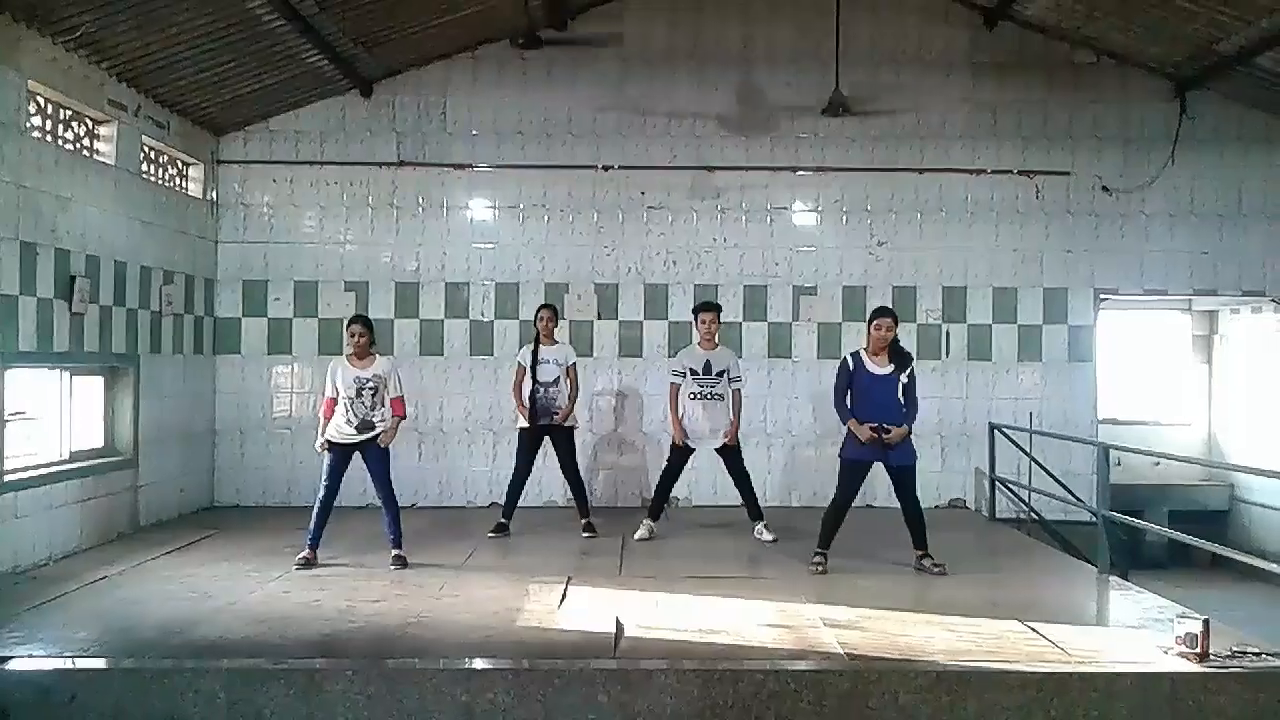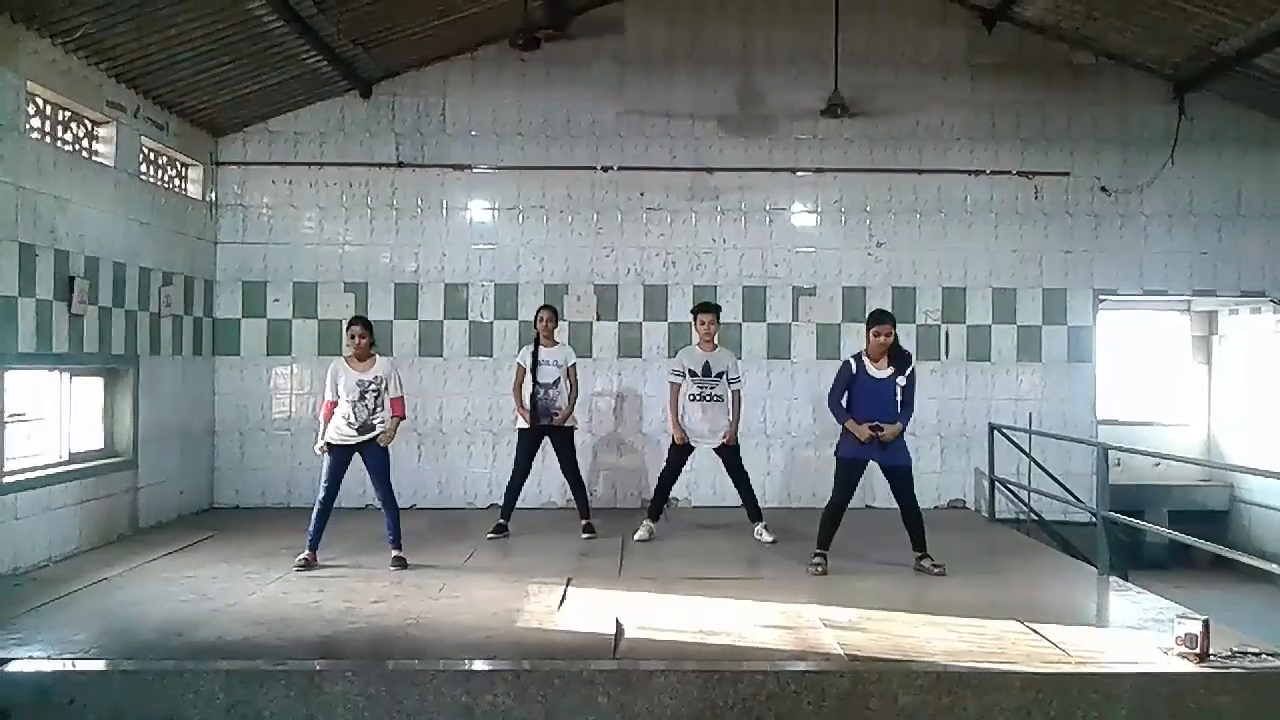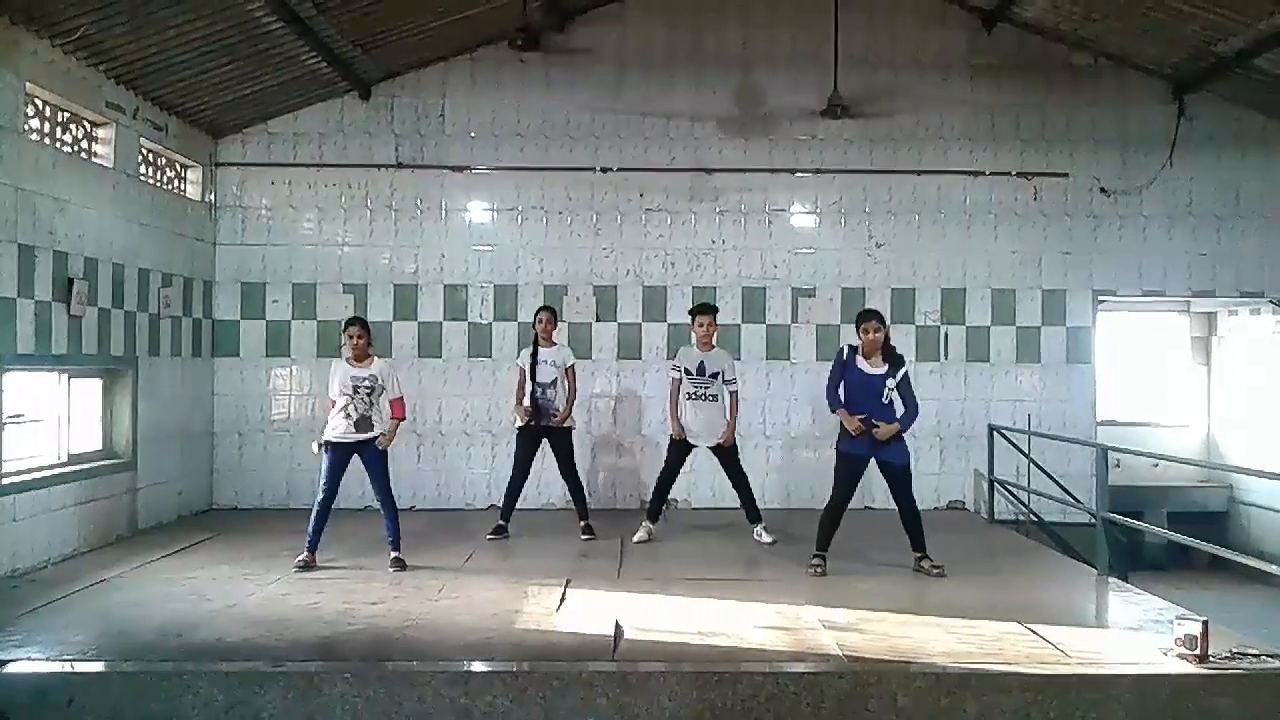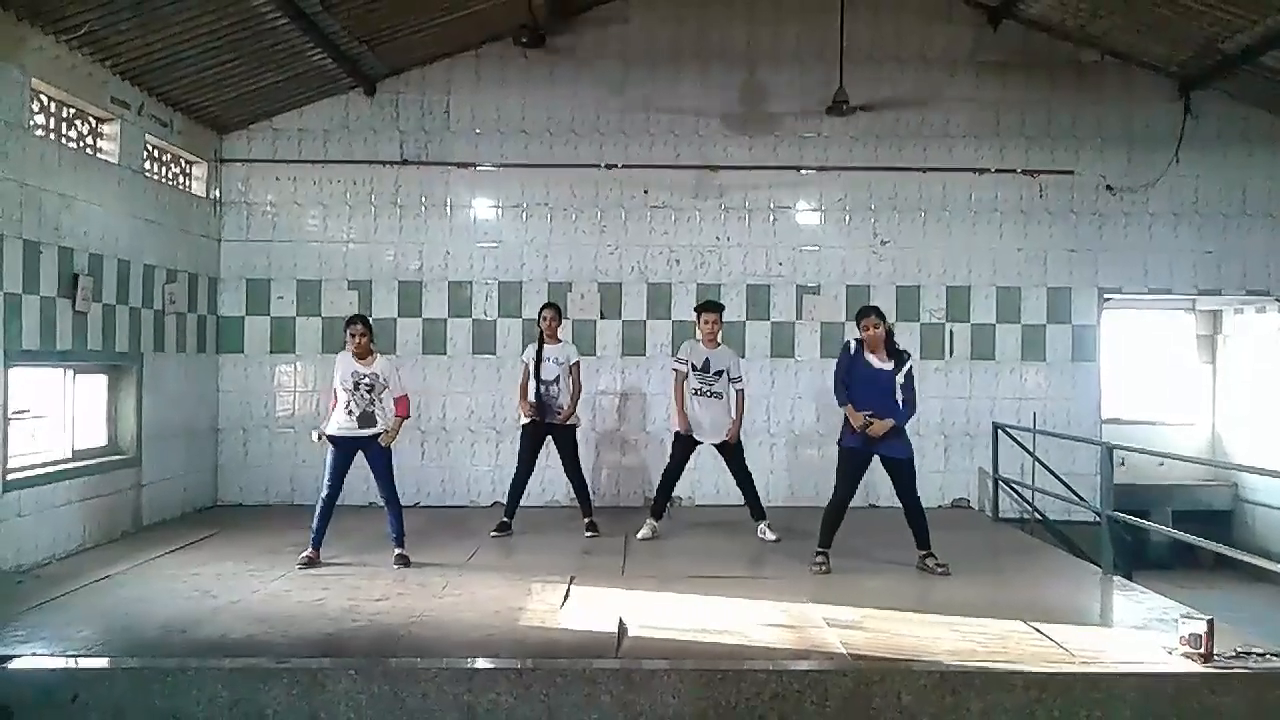
dt=0.5s
person 1, frame 1
left shoulder: (903, 363)
right shoulder: (853, 361)
left elbow: (912, 403)
right elbow: (839, 400)
left wrist: (904, 429)
right wrist: (856, 427)
left hip: (897, 441)
right hip: (860, 441)
left knee: (909, 500)
right knee: (843, 498)
left ankle: (922, 555)
right ankle: (820, 552)
person 1, frame 2
left shoulder: (903, 363)
right shoulder: (854, 364)
left elbow: (908, 403)
right elbow: (834, 400)
left wrist: (898, 427)
right wrist: (853, 427)
left hip: (892, 441)
right hip: (855, 440)
left knee: (908, 500)
right knee: (839, 499)
left ankle: (921, 556)
right ankle: (820, 554)
person 1, frame 3
left shoulder: (896, 365)
right shoulder: (847, 356)
left elbow: (911, 406)
right elbow: (832, 390)
left wrist: (895, 427)
right wrist: (845, 418)
left hip: (890, 440)
right hip: (854, 439)
left knee: (906, 500)
right knee: (839, 499)
left ankle: (921, 556)
right ankle: (819, 555)
person 1, frame 4
left shoulder: (902, 361)
right shoulder: (852, 350)
left elbow: (910, 405)
right elbow: (839, 381)
left wrist: (888, 423)
right wrist: (850, 412)
left hip: (893, 437)
right hip: (857, 435)
left knee: (910, 497)
right knee: (842, 495)
left ankle: (925, 554)
right ankle: (822, 552)
person 2, frame 1
left shoulder: (385, 365)
right shoulder: (337, 365)
left elbow: (397, 402)
right elbow: (329, 403)
left wrist: (392, 430)
right wrist: (321, 434)
left hip: (373, 438)
right hip: (339, 437)
left knee: (385, 493)
right knee: (326, 493)
left ankle: (397, 549)
right ankle: (310, 549)
person 2, frame 2
left shoulder: (385, 365)
right shoulder: (337, 367)
left elbow: (397, 403)
right elbow: (329, 405)
left wrist: (391, 430)
right wrist: (321, 437)
left hip: (373, 439)
right hip: (339, 438)
left knee: (385, 494)
right knee: (326, 495)
left ankle: (397, 550)
right ankle: (310, 551)
person 2, frame 3
left shoulder: (383, 366)
right shoulder: (337, 367)
left elbow: (397, 404)
right elbow: (333, 404)
left wrist: (390, 433)
right wrist: (324, 435)
left hip: (372, 439)
right hip: (338, 439)
left knee: (384, 495)
right knee: (325, 496)
left ankle: (395, 551)
right ankle: (309, 552)
person 2, frame 4
left shoulder: (385, 364)
right shoulder: (342, 358)
left elbow: (402, 402)
right elbow: (336, 397)
left wrist: (393, 431)
right wrist: (325, 427)
left hip: (375, 436)
right hip: (341, 435)
left knee: (388, 492)
right knee: (329, 492)
left ankle: (399, 548)
right ankle: (314, 549)
person 3, frame 1
left shoulder: (729, 357)
right shoulder: (684, 356)
left elbow: (736, 393)
right elbow: (674, 391)
left wrist: (735, 427)
right wrist: (676, 426)
left hip: (722, 430)
right hip: (688, 430)
left knee: (740, 475)
right knee: (670, 474)
left ankle: (759, 523)
right ankle: (649, 521)
person 3, frame 2
left shoulder: (728, 358)
right shoulder: (684, 356)
left elbow: (735, 394)
right elbow: (674, 391)
left wrist: (734, 427)
right wrist: (675, 426)
left hip: (721, 431)
right hip: (688, 429)
left knee: (740, 476)
right knee: (668, 475)
left ankle: (759, 525)
right ankle: (649, 522)
person 3, frame 3
left shoulder: (724, 358)
right shoulder: (683, 354)
left elbow: (733, 394)
right elbow: (674, 387)
left wrist: (731, 427)
right wrist: (673, 421)
left hip: (718, 430)
right hip: (685, 429)
left knee: (738, 477)
right knee: (667, 475)
left ankle: (758, 525)
right ankle: (649, 523)
person 3, frame 4
left shoulder: (730, 356)
right shoulder: (688, 348)
left elbow: (739, 391)
right elbow: (679, 381)
left wrist: (737, 425)
right wrist: (680, 414)
left hip: (723, 428)
right hip: (690, 425)
left knee: (742, 474)
right knee: (671, 472)
left ankle: (761, 523)
right ankle: (653, 521)
person 4, frame 1
left shoulder: (566, 350)
right shoulder: (527, 351)
left elbow: (574, 384)
right elbow: (517, 384)
left wrist: (569, 409)
right wrist: (521, 407)
left hip: (560, 420)
right hip: (531, 420)
left knee: (571, 470)
right knee: (520, 471)
left ankle: (585, 519)
right ankle: (504, 521)
person 4, frame 2
left shoulder: (566, 351)
right shoulder: (527, 352)
left elbow: (574, 385)
right elbow: (517, 384)
left wrist: (569, 410)
right wrist: (520, 409)
left hip: (560, 420)
right hip: (530, 421)
left knee: (571, 471)
right knee: (519, 472)
left ankle: (586, 520)
right ankle: (503, 522)
person 4, frame 3
left shoulder: (564, 352)
right shoulder: (527, 353)
left elbow: (572, 386)
right elbow: (520, 385)
left wrist: (567, 411)
right wrist: (518, 407)
left hip: (558, 422)
right hip: (530, 421)
left knee: (569, 472)
right knee: (519, 473)
left ankle: (584, 522)
right ankle: (503, 523)
person 4, frame 4
left shoulder: (569, 349)
right shoulder: (531, 349)
left elbow: (577, 384)
right elbow: (525, 381)
left wrist: (571, 409)
right wrist: (523, 402)
left hip: (562, 418)
right hip: (534, 417)
left knee: (573, 469)
right knee: (523, 469)
left ankle: (588, 519)
right ankle: (507, 520)
